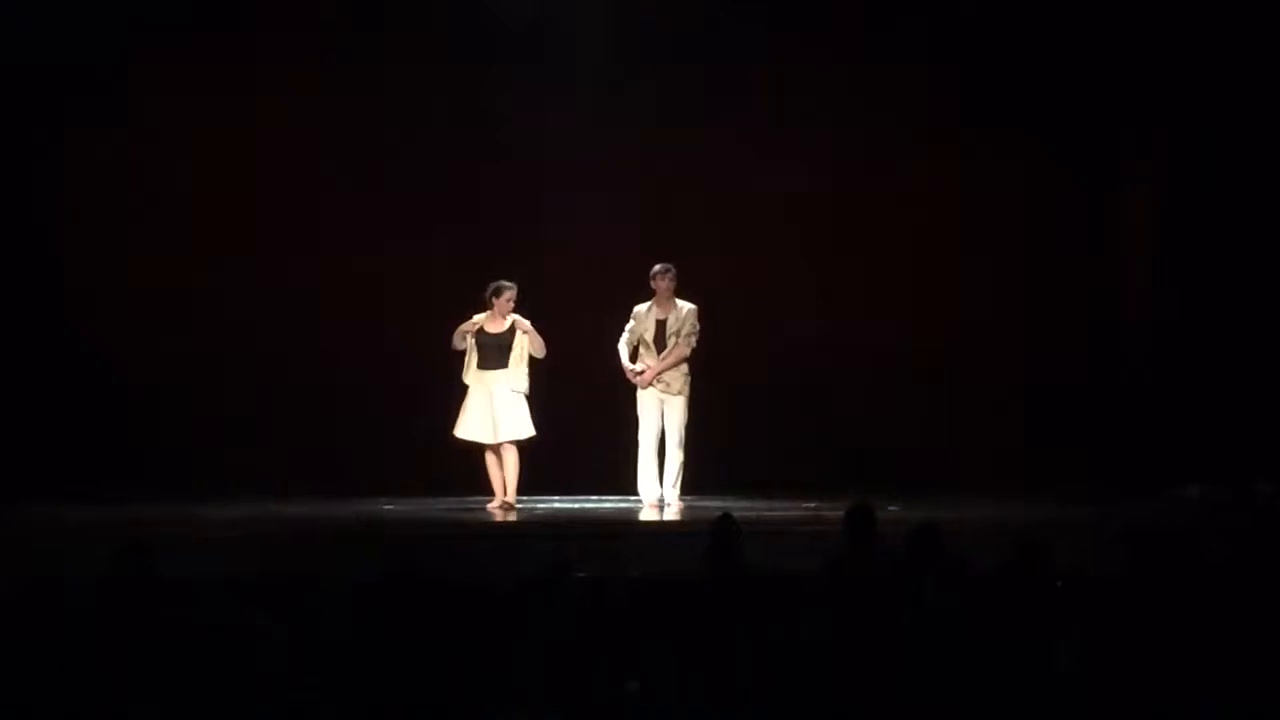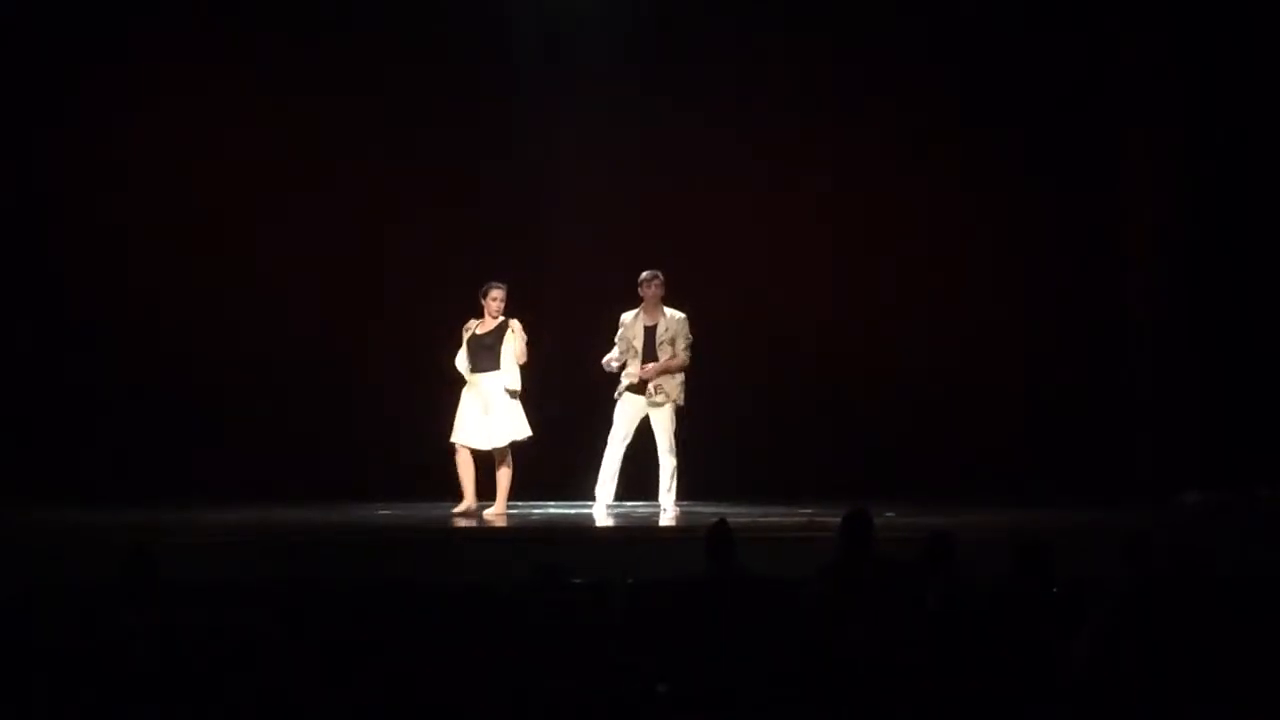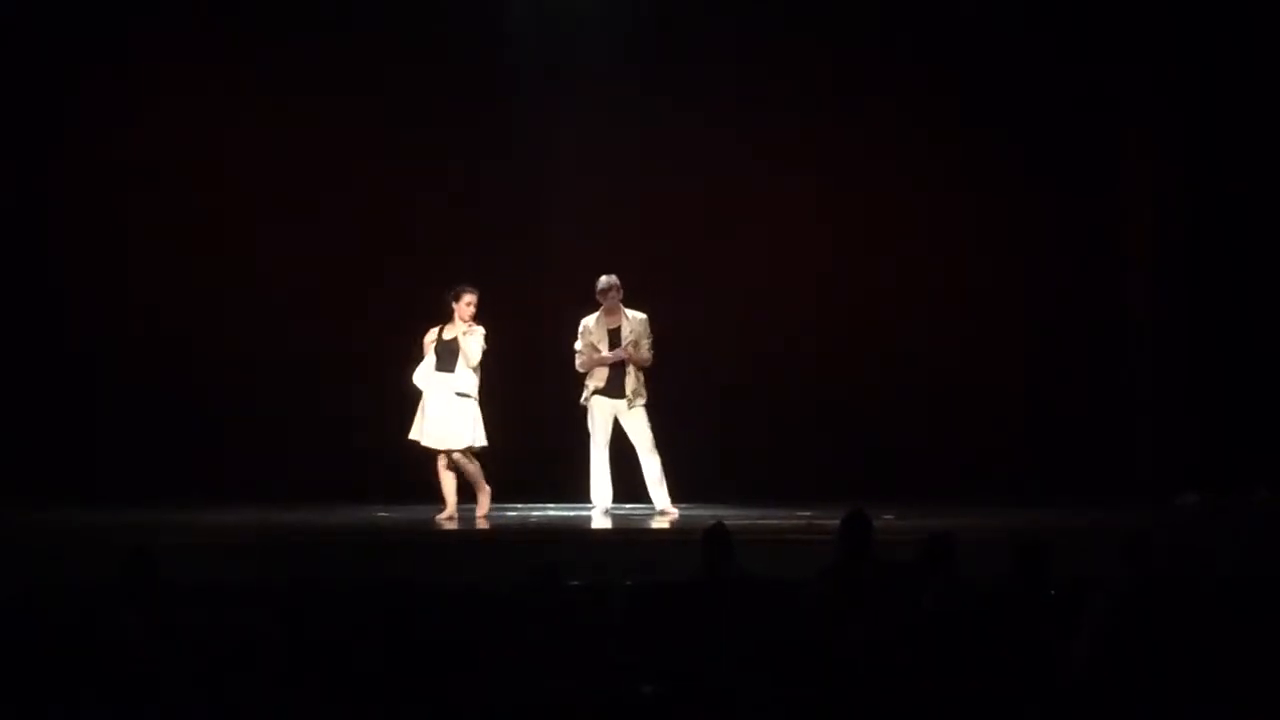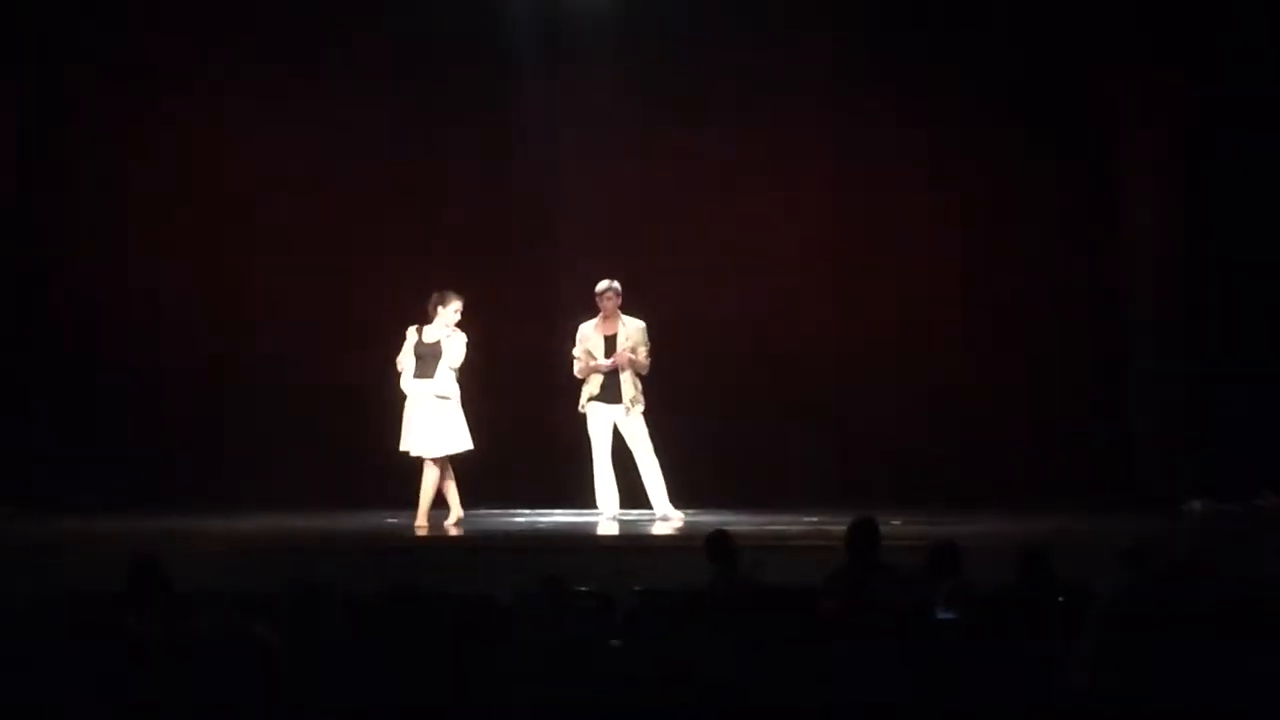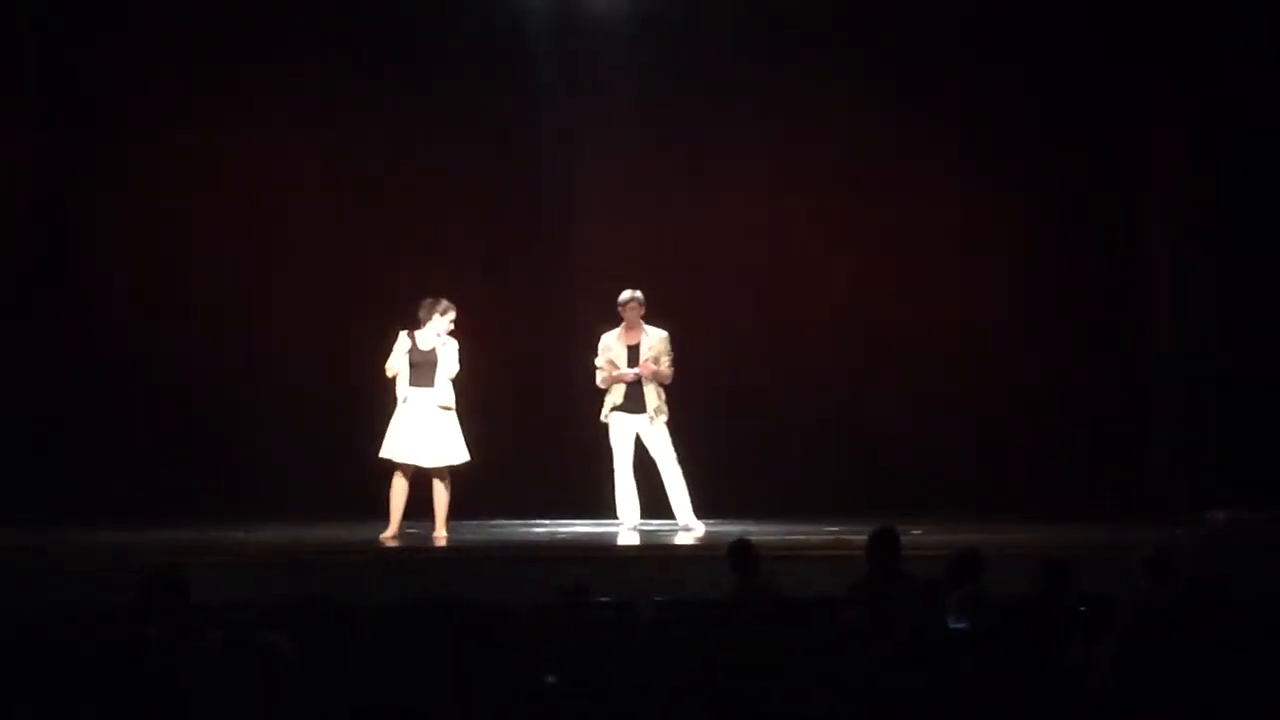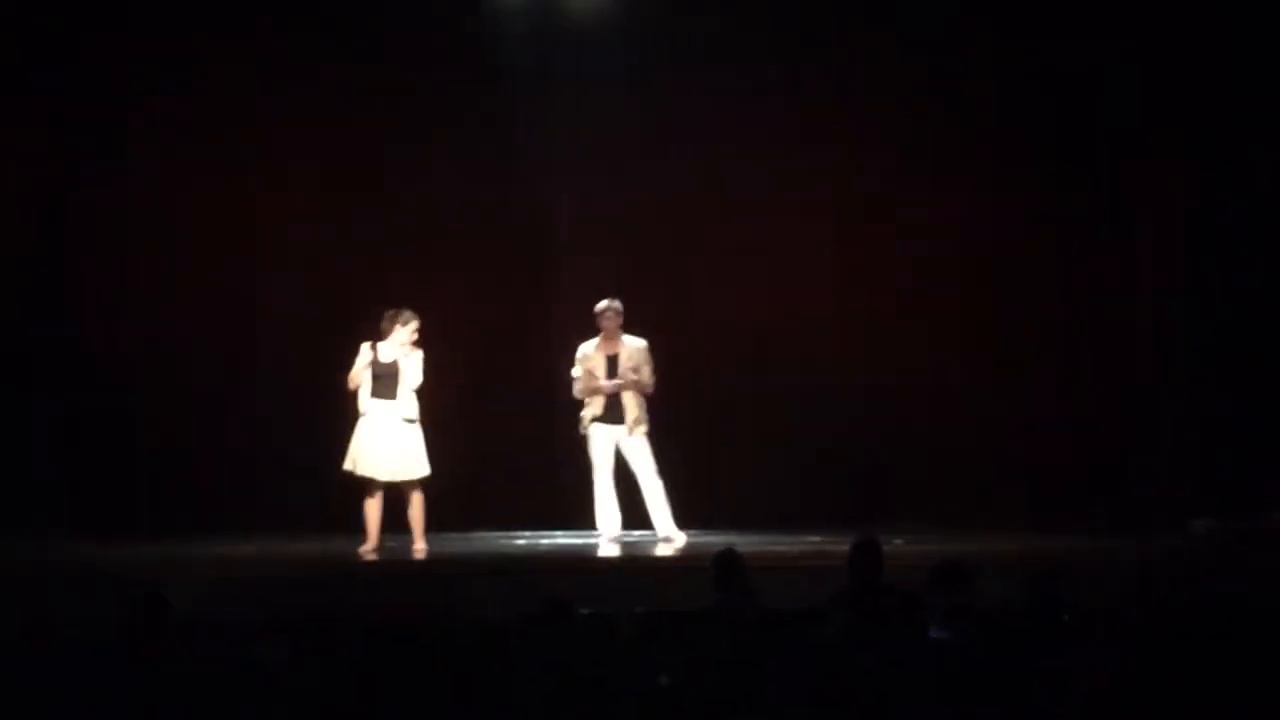
dt=0.7s
person 1, frame 1
left shoulder: (688, 311)
right shoulder: (640, 312)
left elbow: (683, 349)
right elbow: (625, 341)
left wrist: (654, 370)
right wrist: (626, 363)
left hip: (676, 383)
right hip: (648, 383)
left knee: (675, 440)
right knee: (648, 438)
left ankle: (672, 495)
right ankle: (650, 495)
person 1, frame 2
left shoulder: (677, 320)
right shoulder: (627, 319)
left elbow: (684, 359)
right elbow: (617, 352)
left wrist: (658, 368)
right wrist: (611, 359)
left hip: (662, 393)
right hip: (632, 390)
left knee: (666, 447)
right knee: (615, 442)
left ankle: (668, 502)
right ankle: (602, 499)
person 1, frame 3
left shoulder: (638, 320)
right shoulder: (588, 324)
left elbow: (647, 359)
right elbow: (580, 364)
left wrist: (632, 355)
right wrist: (599, 358)
left hip: (630, 395)
right hip: (600, 394)
left knee: (647, 446)
right knee: (599, 448)
left ankle: (662, 502)
right ankle: (601, 503)
person 1, frame 4
left shoulder: (636, 327)
right shoulder: (586, 330)
left elbow: (645, 367)
right elbow: (578, 370)
left wrist: (630, 360)
right wrist: (594, 366)
left hip: (627, 402)
right hip: (597, 401)
left knee: (645, 452)
right knee: (601, 456)
left ankle: (663, 507)
right ankle: (609, 510)
person 1, frame 5
left shoulder: (659, 337)
right shoulder: (608, 340)
left elbow: (668, 376)
right elbow: (600, 380)
left wrist: (654, 370)
right wrist: (619, 375)
left hip: (650, 411)
right hip: (620, 411)
left knee: (669, 462)
right knee: (622, 465)
left ankle: (686, 518)
right ankle: (629, 520)
person 1, frame 6
left shoulder: (638, 347)
right shoulder: (586, 350)
left elbow: (649, 386)
right elbow: (578, 390)
left wrist: (635, 381)
right wrist: (598, 387)
left hip: (630, 422)
right hip: (600, 422)
left knee: (648, 474)
right knee: (602, 476)
left ankle: (667, 529)
right ankle: (610, 530)
person 2, frame 1
left shoulder: (518, 324)
right shoulder: (478, 321)
left elbow: (541, 353)
right elbow: (457, 345)
left wrist: (530, 330)
right wrist: (461, 330)
left hip: (507, 385)
right hip: (481, 385)
left knee: (507, 441)
right knee: (488, 443)
left ankle: (510, 495)
right ankle: (498, 495)
person 2, frame 2
left shoulder: (509, 327)
right shoulder: (475, 327)
left elbow: (521, 358)
left wrist: (518, 332)
right wrist: (465, 334)
left hip: (498, 390)
right hip: (473, 389)
left knee: (500, 449)
right knee: (461, 445)
left ankle: (501, 503)
right ankle: (469, 498)
person 2, frame 3
left shoulder: (475, 332)
right shoulder: (439, 331)
left elbow: (472, 361)
right elbow: (431, 362)
left wrist: (461, 335)
right wrist: (427, 344)
left hip: (460, 394)
right hip: (436, 393)
left knee: (458, 453)
right knee: (441, 454)
left ankle: (483, 490)
right ankle: (451, 506)
person 2, frame 4
left shoulder: (457, 337)
right shoulder: (415, 332)
left elbow: (454, 362)
right elbow: (401, 366)
left wrist: (445, 337)
right wrist: (410, 342)
left hip: (440, 399)
right hip: (416, 398)
left knee: (433, 458)
right knee: (438, 459)
left ankle: (422, 516)
right ankle: (455, 508)
person 2, frame 5
left shoulder: (449, 344)
right shoulder: (407, 337)
left elbow: (451, 372)
right elbow: (390, 371)
left wrist: (440, 344)
right wrist: (404, 348)
left hip: (438, 408)
right hip: (411, 406)
left knee: (440, 471)
right knee: (402, 469)
left ankle: (440, 527)
right ankle: (393, 526)
person 2, frame 6
left shoulder: (413, 355)
right shoulder: (369, 349)
left elbow: (413, 383)
right elbow: (352, 383)
left wrist: (402, 356)
right wrist: (363, 362)
left hip: (401, 420)
right hip: (374, 419)
left knee: (411, 483)
right knee: (373, 483)
left ankle: (419, 540)
right ankle: (372, 540)
